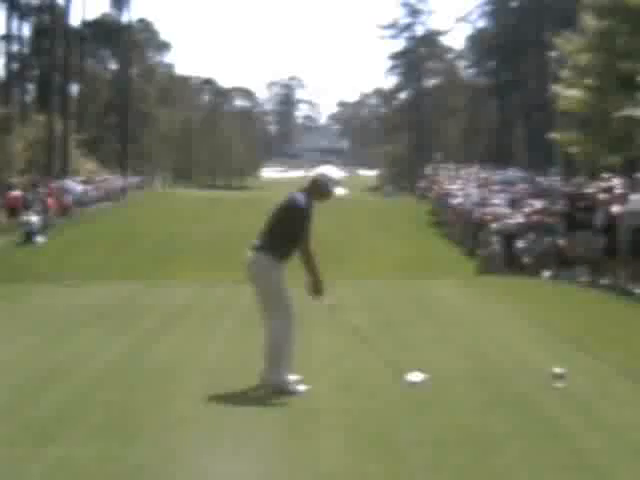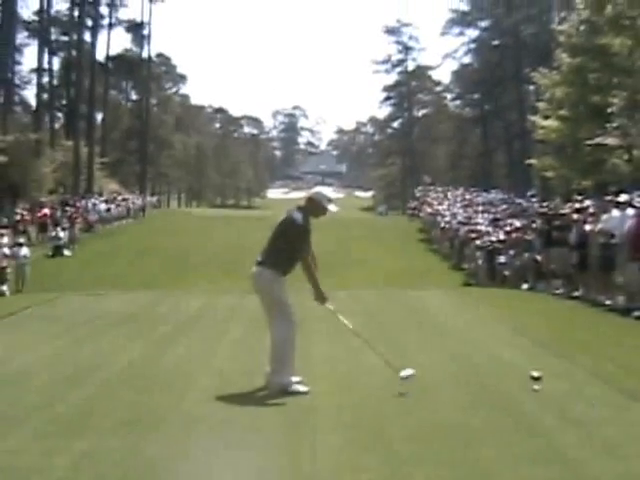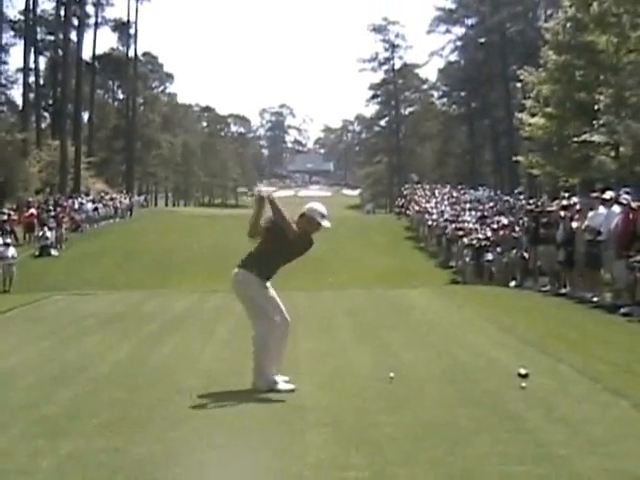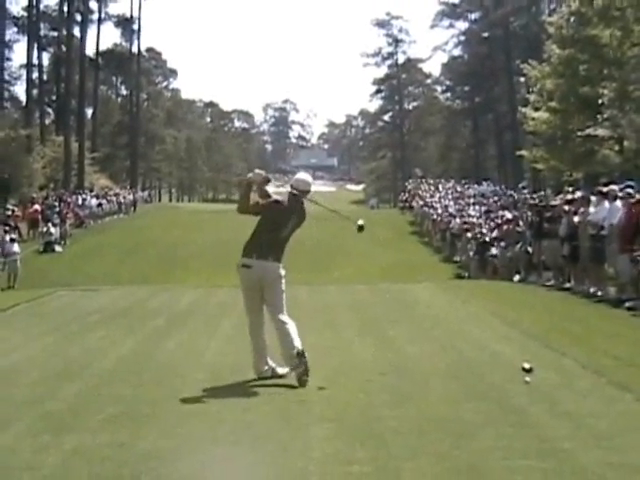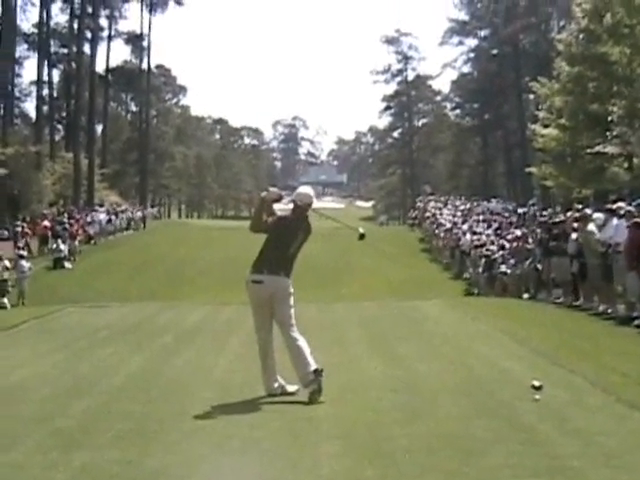
dt=0.7s
person 1, frame 1
left shoulder: (300, 201)
right shoulder: (301, 206)
left elbow: (303, 246)
right elbow: (304, 248)
left wrist: (313, 278)
right wrist: (316, 279)
left hip: (265, 261)
right hip: (266, 262)
left knee: (277, 317)
right knee: (282, 317)
left ankle: (273, 373)
right ankle: (277, 379)
person 1, frame 2
left shoulder: (301, 220)
right shoulder: (297, 222)
left elbow: (310, 255)
right elbow: (305, 260)
left wrist: (316, 286)
right wrist: (317, 289)
left hip: (270, 275)
right hip: (268, 276)
left knee: (281, 324)
right knee: (285, 324)
left ankle: (277, 375)
right ankle: (280, 381)
person 1, frame 3
left shoulder: (306, 241)
right shoulder: (278, 224)
left elbow: (292, 233)
right elbow: (253, 233)
left wrist: (272, 202)
right wrist: (259, 206)
left hip: (260, 281)
right hip: (246, 277)
left knee: (280, 324)
right knee: (268, 323)
left ankle: (265, 373)
right ankle: (264, 380)
person 1, frame 4
left shoulder: (277, 205)
right shoulder: (301, 213)
left elbow: (242, 208)
left wrist: (249, 182)
right wrist: (259, 184)
left hip: (249, 264)
right hip: (272, 267)
left knee: (255, 319)
right knee: (280, 315)
left ankle: (263, 367)
right ankle: (296, 355)
person 1, frame 5
left shoulder: (284, 221)
right shoulder: (306, 227)
left elbow: (255, 227)
left wrist: (264, 200)
right wrist: (268, 204)
left hip: (259, 280)
right hip: (281, 282)
left knee: (264, 335)
right knee: (290, 332)
left ankle: (273, 384)
right ankle: (311, 374)
